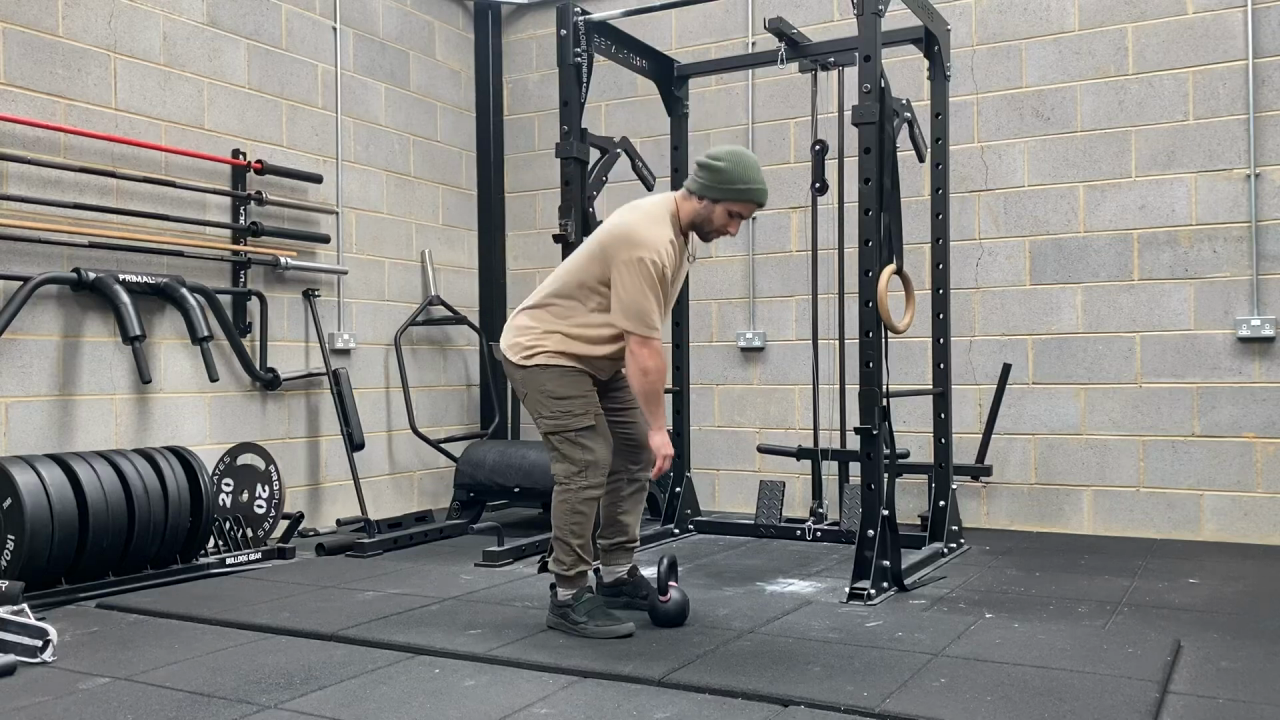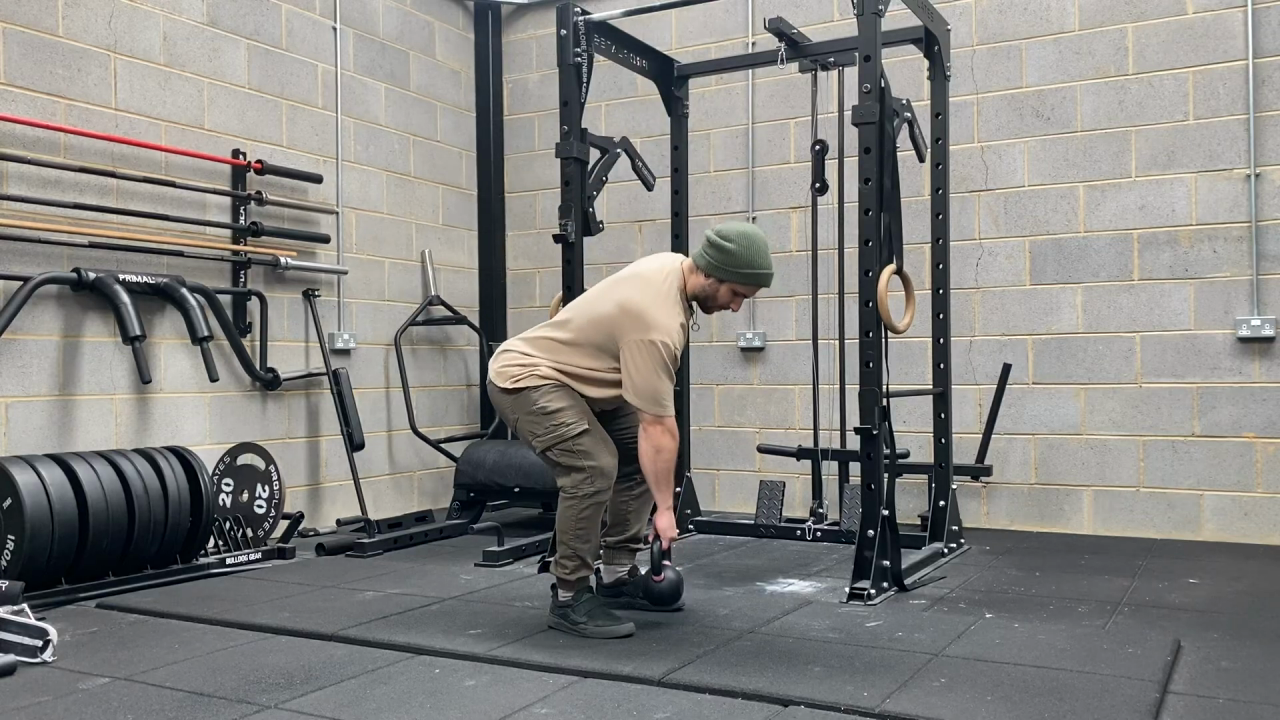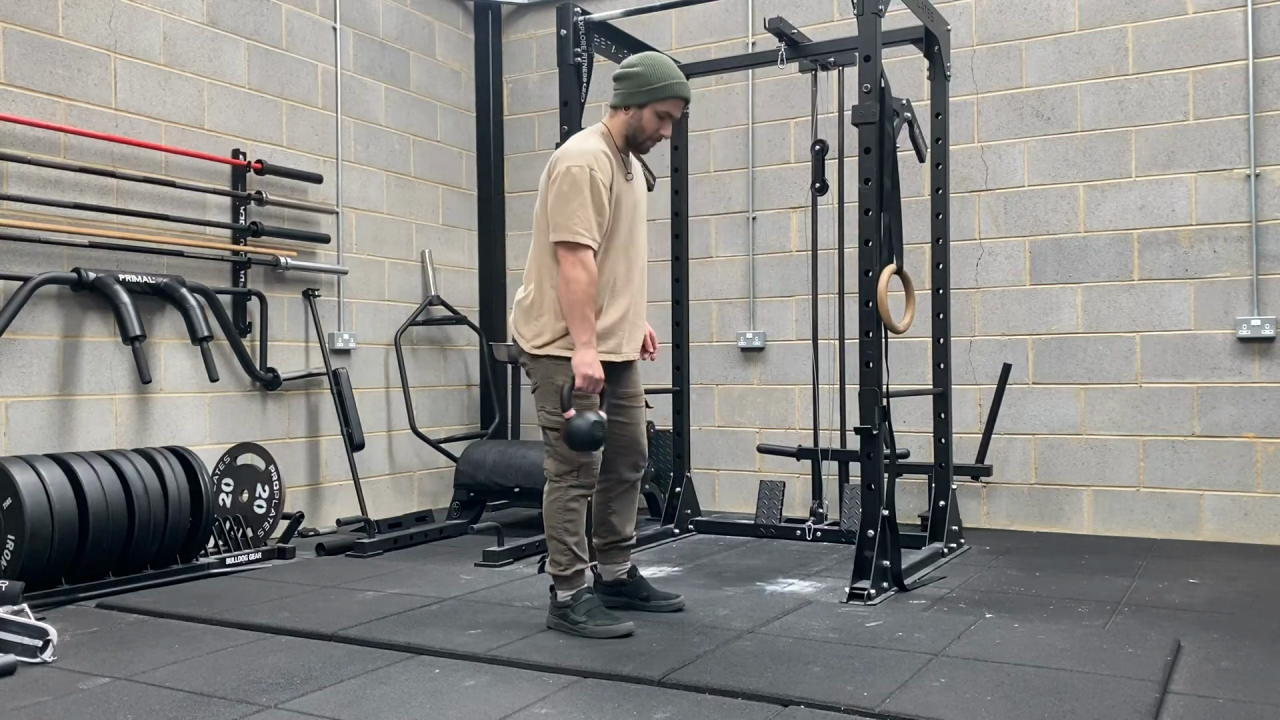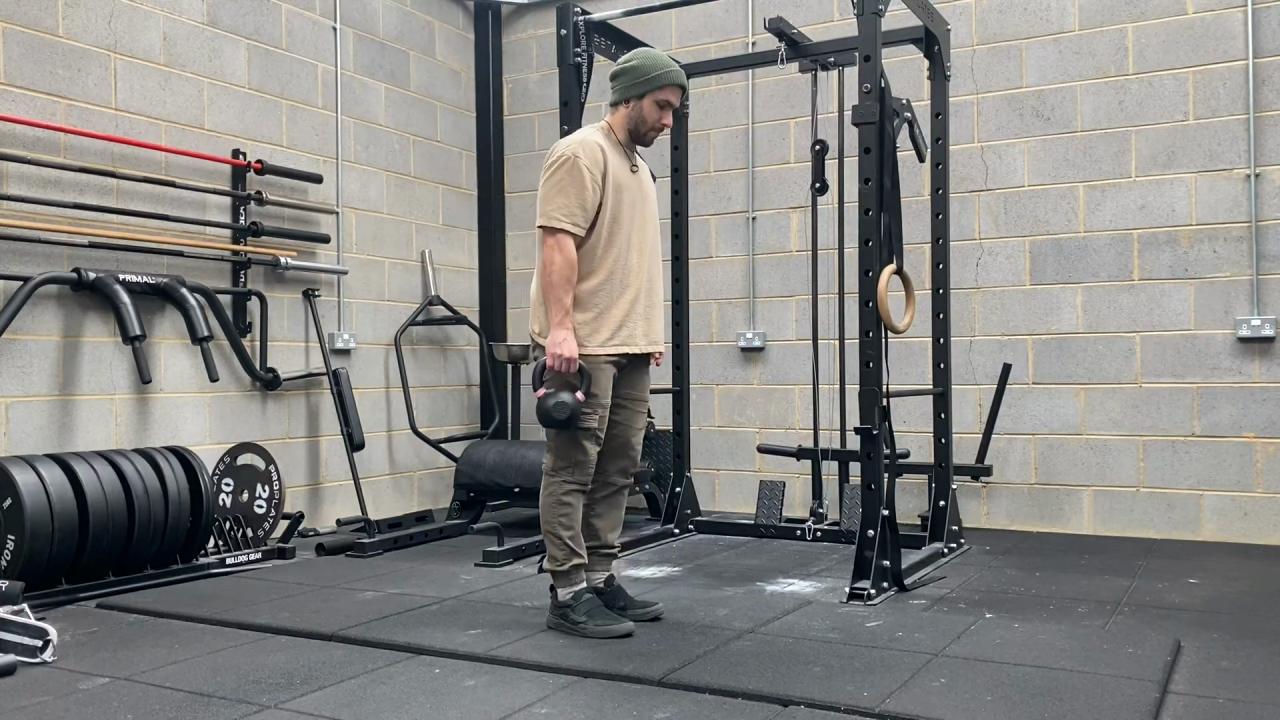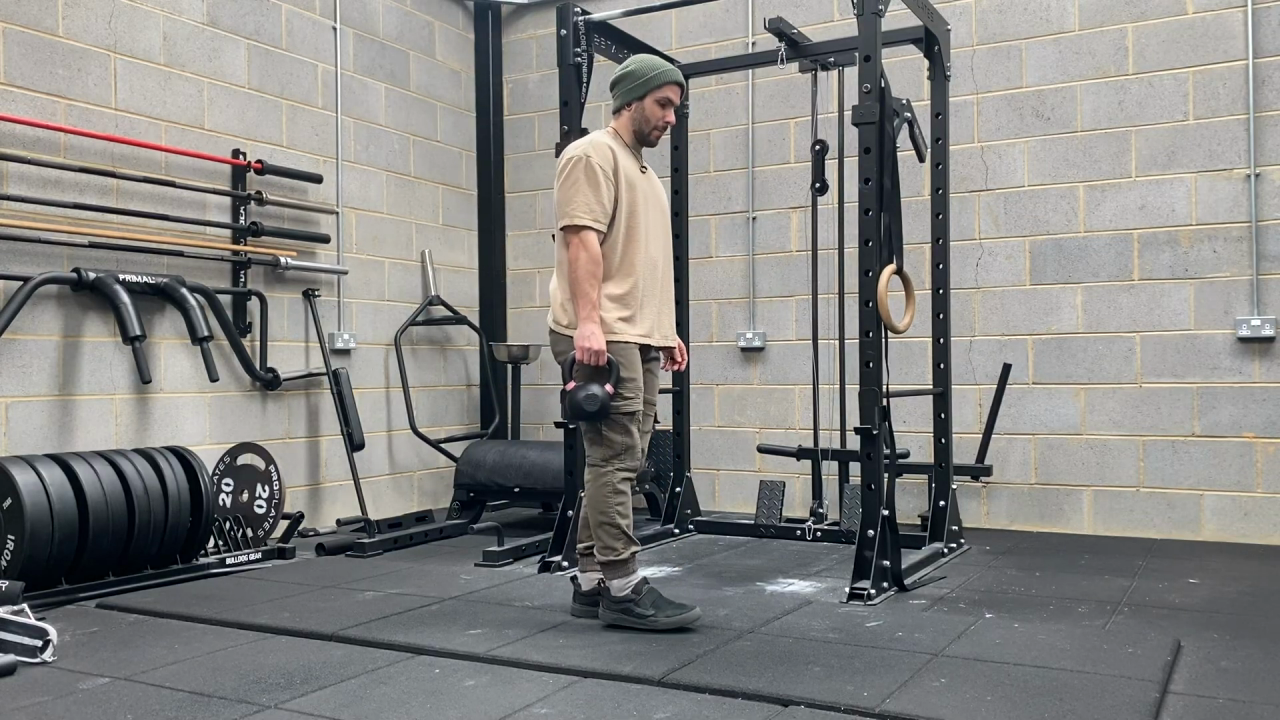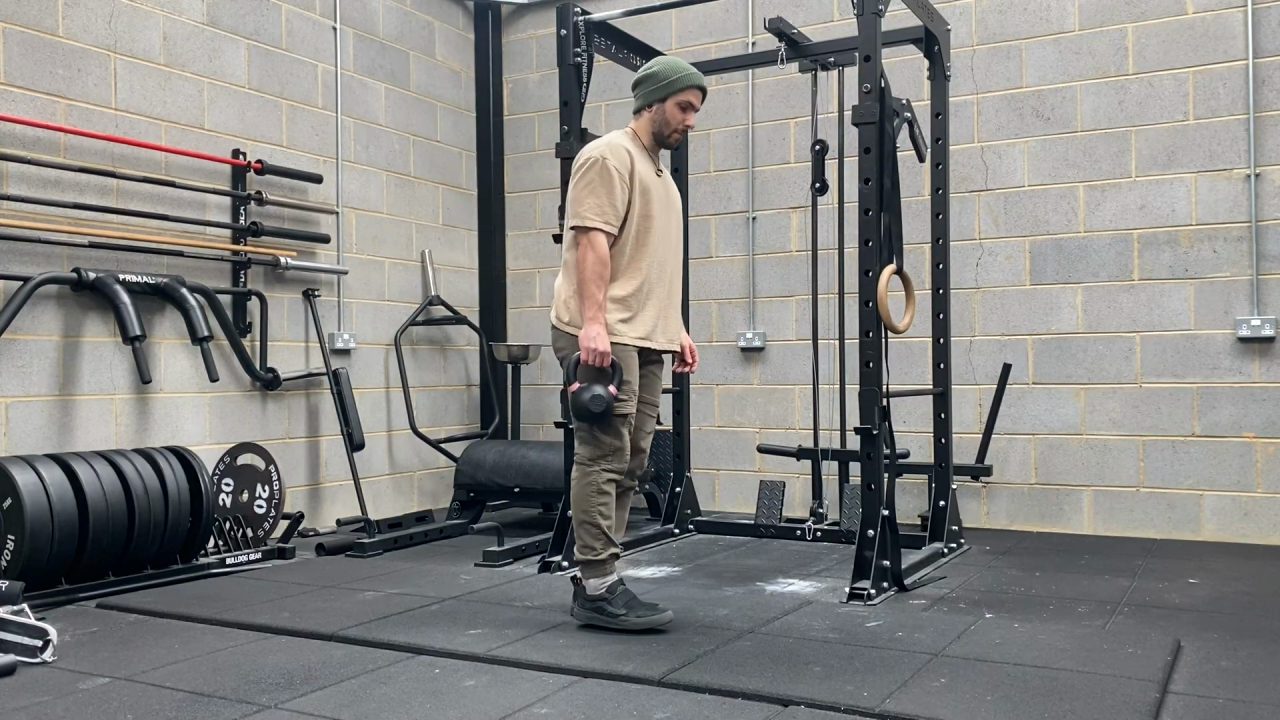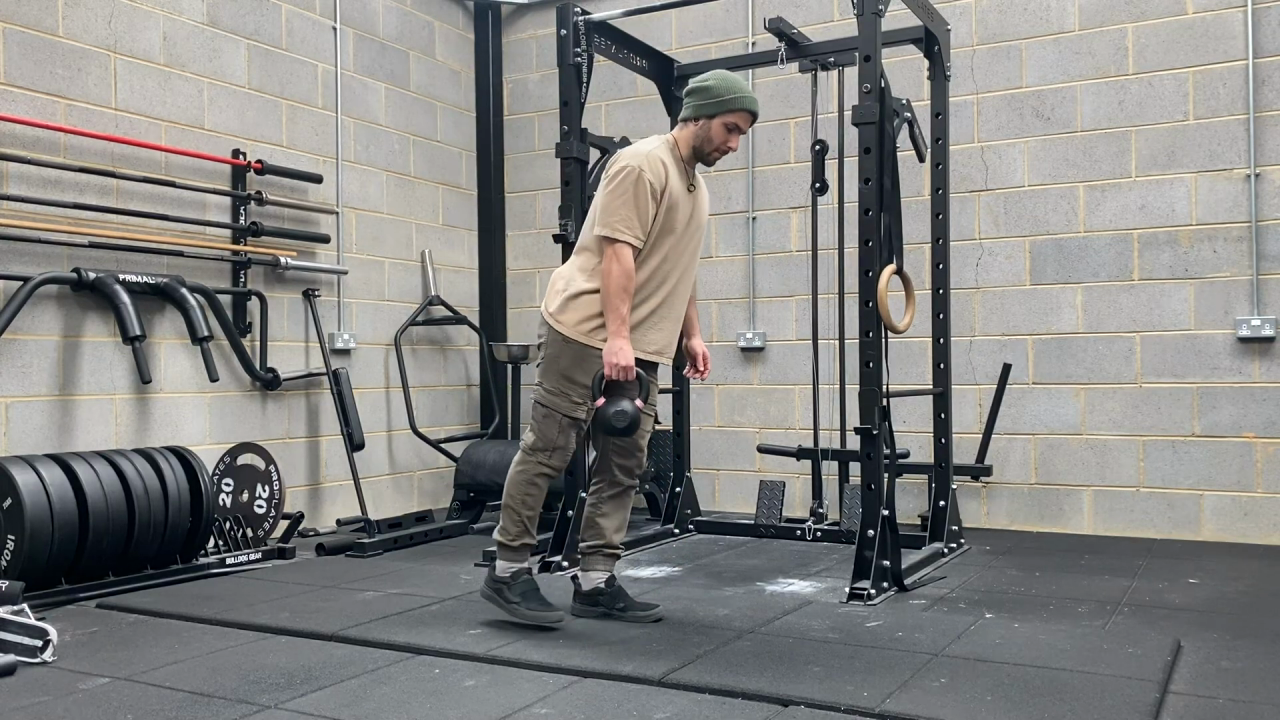
dt=0.7s
person 1, frame 1
left shoulder: (681, 229)
right shoulder: (647, 241)
right elbow: (643, 347)
right wrist: (658, 428)
left hip: (596, 352)
right hip: (544, 348)
left knee: (631, 455)
right knee: (586, 463)
left ankle: (617, 574)
right ankle: (569, 596)
person 1, frame 2
left shoulder: (673, 268)
right shoulder: (657, 322)
right elbow: (658, 425)
right wrist: (664, 511)
left hip: (574, 375)
right hip: (525, 378)
left knee: (641, 459)
right knee: (593, 470)
left ankle: (618, 576)
right ankle: (570, 597)
person 1, frame 3
left shoulder: (628, 162)
right shoulder: (584, 160)
right elbow: (575, 260)
left wrist: (636, 320)
right wrist: (583, 348)
left hip: (612, 343)
right hip: (562, 344)
left knee: (627, 459)
right knee: (577, 468)
left ankle: (615, 576)
right ankle: (568, 595)
person 1, frame 4
left shoulder: (636, 166)
right shoulder: (582, 153)
right elbow: (558, 243)
left wrist: (650, 329)
right wrist: (559, 328)
left hip: (628, 344)
right hip: (581, 342)
left knee: (617, 468)
right knee: (573, 467)
left ankle: (597, 579)
right ankle: (568, 594)
person 1, frame 5
left shoulder: (642, 170)
right shoulder: (593, 155)
right elbow: (582, 242)
left wrist: (664, 330)
right wrist: (589, 323)
left hip: (635, 336)
right hip: (601, 335)
left knee: (621, 459)
right knee: (615, 457)
left ankle: (591, 580)
right ankle: (623, 587)
person 1, frame 6
left shoulder: (659, 172)
right shoulder: (609, 156)
right elbow: (592, 242)
left wrist: (677, 328)
right wrist: (594, 323)
left hip: (644, 339)
right hip: (602, 336)
left knee: (628, 461)
right knee: (604, 457)
left ankle: (597, 580)
right ankle: (598, 587)
person 1, frame 7
left shoulder: (696, 184)
right shoulder: (642, 165)
right elbow: (617, 254)
left wrist: (692, 334)
right wrist: (616, 338)
left hip: (640, 345)
right hip: (584, 331)
left knee: (624, 464)
right knee: (549, 449)
left ankle: (595, 580)
right ankle: (509, 570)
